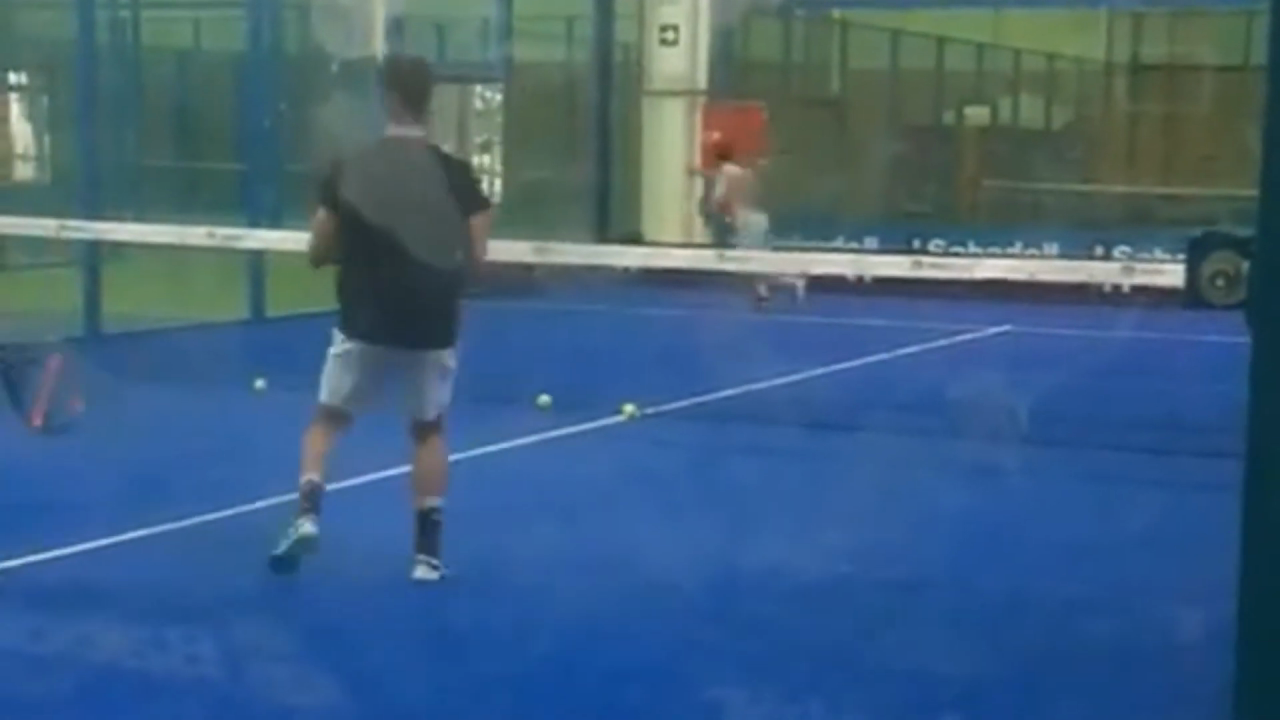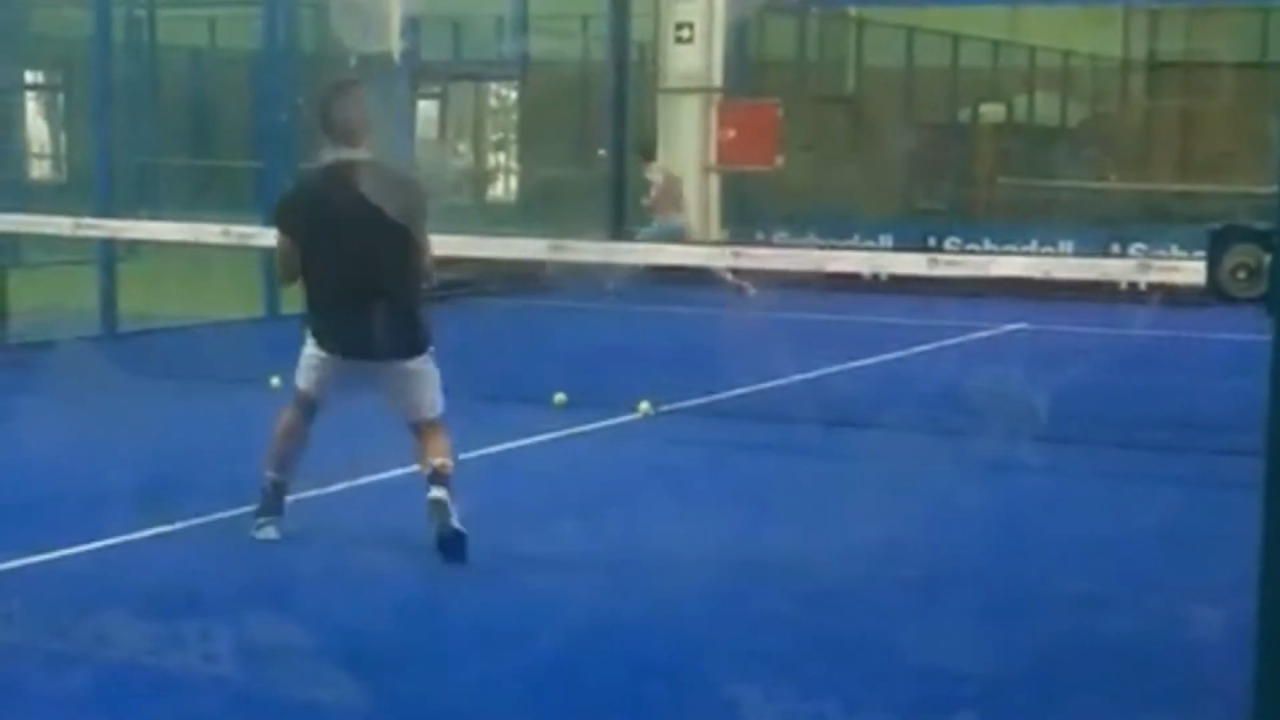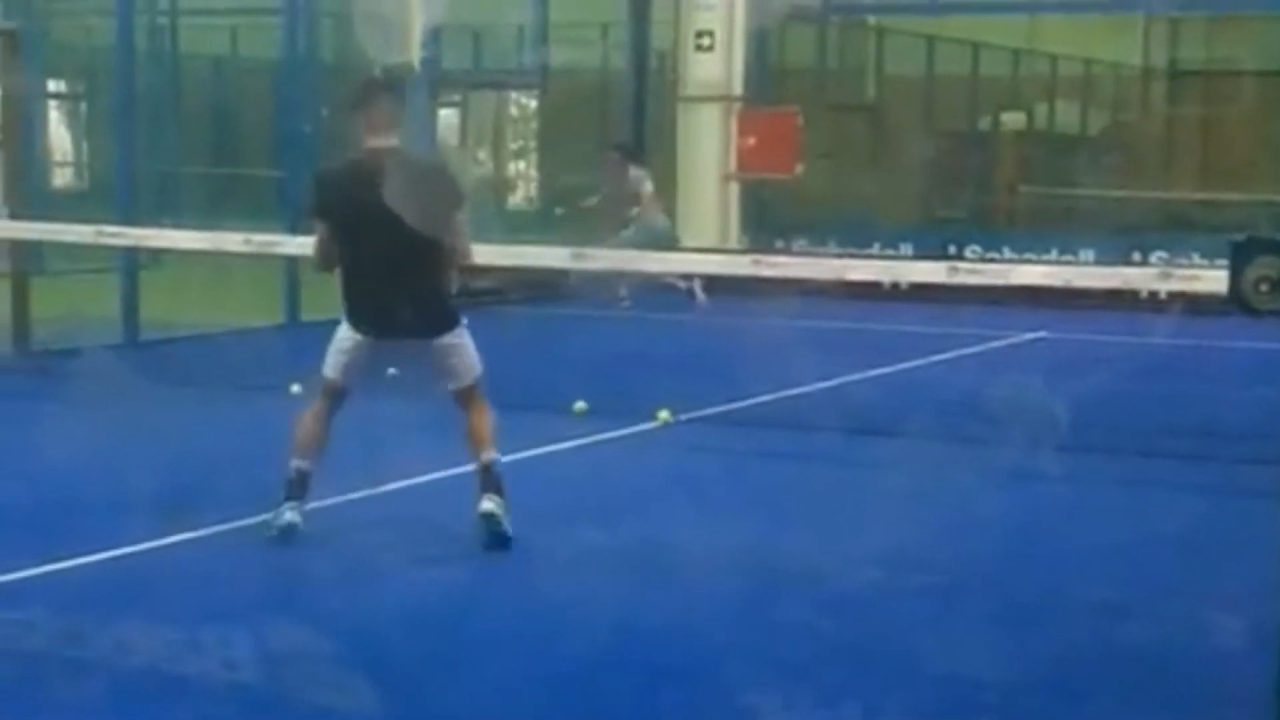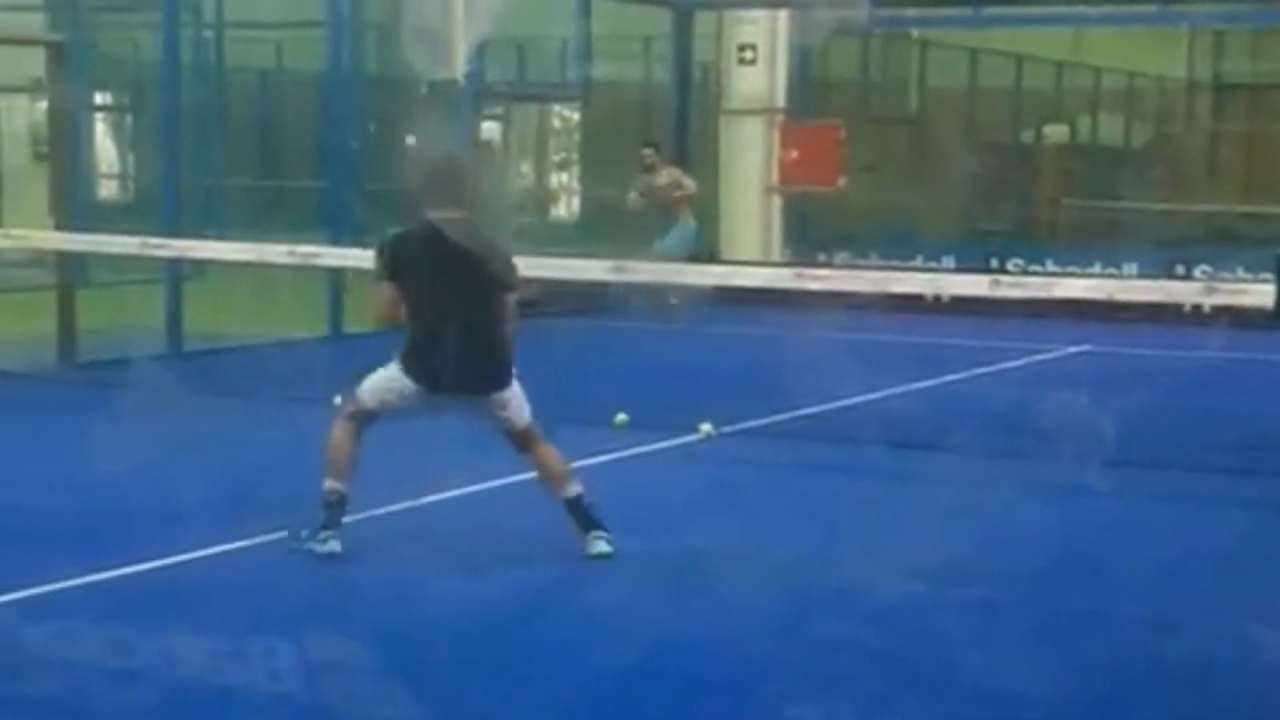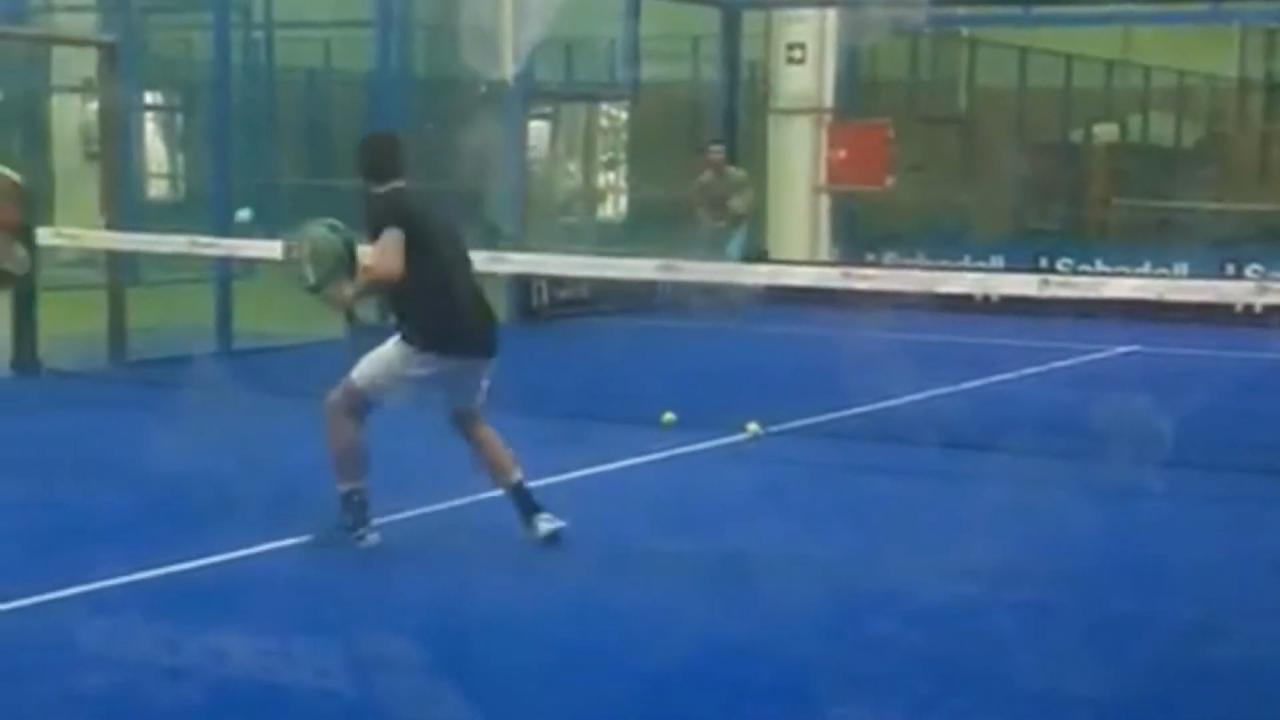
dt=0.3s
person 1, frame 1
left shoulder: (349, 170)
right shoulder: (456, 173)
left elbow: (320, 253)
right elbow: (473, 260)
left hip: (363, 326)
right hip: (430, 329)
left knee: (328, 422)
right knee: (427, 433)
left ankle: (305, 514)
right ankle: (427, 551)
person 1, frame 2
left shoulder: (302, 194)
right shoulder: (404, 190)
left elbow: (286, 272)
right elbow: (423, 269)
left hip: (334, 334)
right hip: (402, 338)
left knee: (300, 410)
right knee: (431, 430)
left ankle: (268, 512)
right ankle: (439, 494)
person 1, frame 3
left shoulder: (334, 181)
right shoulder: (435, 177)
left elbow: (324, 261)
right elbow: (461, 253)
left hip: (367, 317)
right hip: (434, 316)
left knee: (326, 400)
right knee: (474, 402)
left ankle: (292, 502)
right ankle: (491, 497)
person 1, frame 4
left shoulder: (400, 246)
right shoulder: (494, 253)
left elbow: (386, 315)
right elbow: (507, 327)
left hip: (424, 367)
right hip: (488, 371)
left knee: (349, 417)
right knee: (530, 442)
left ankle: (327, 526)
right ankle: (593, 530)
person 1, frame 5
left shoulder: (382, 207)
right shoulder: (427, 213)
left elbow: (389, 270)
left wrist: (353, 292)
left hip: (428, 340)
right hip: (481, 340)
left knee: (341, 407)
right knee: (468, 422)
left ankle: (356, 521)
right ankle: (535, 513)
